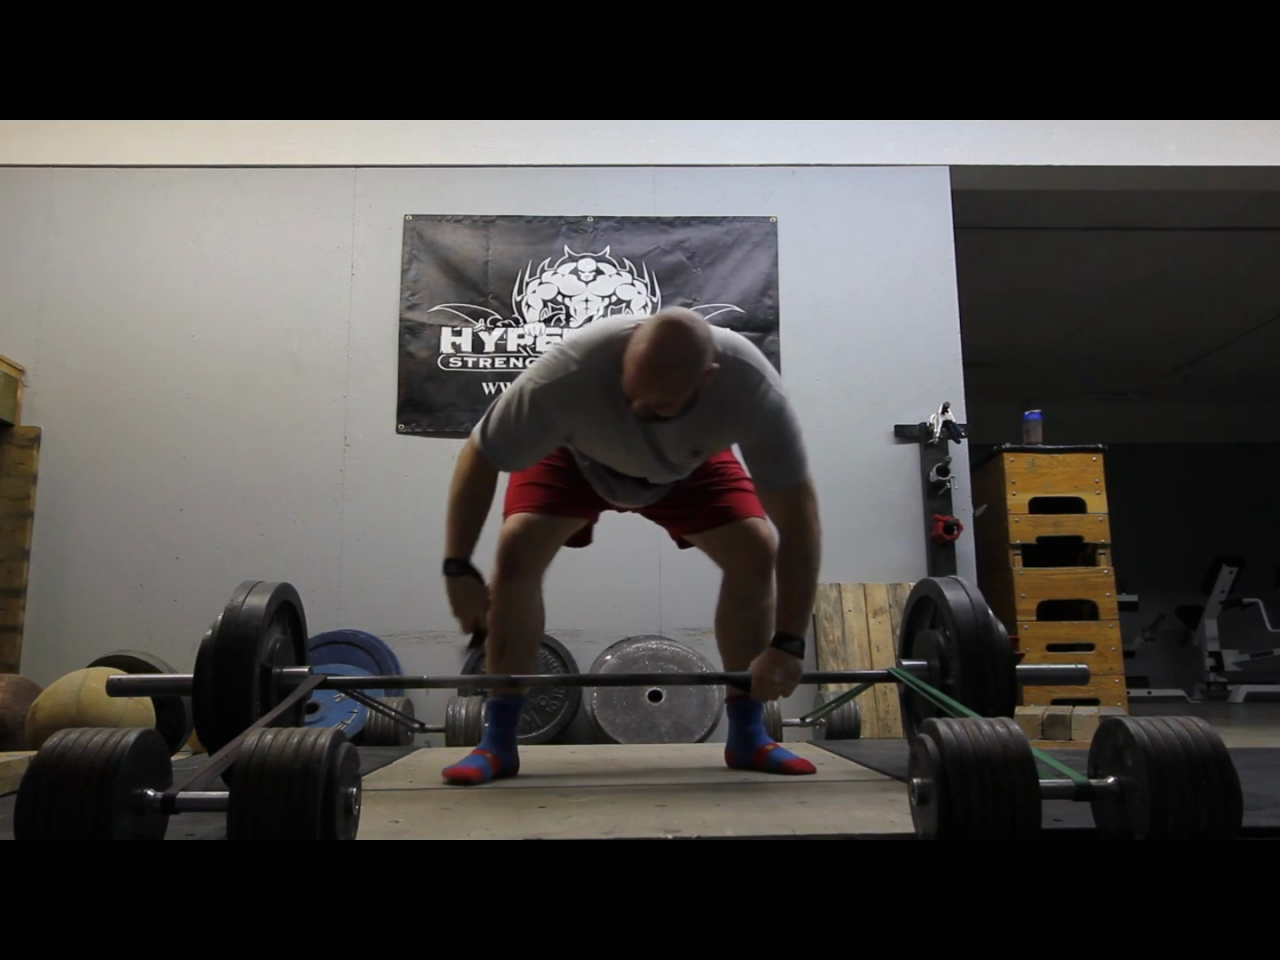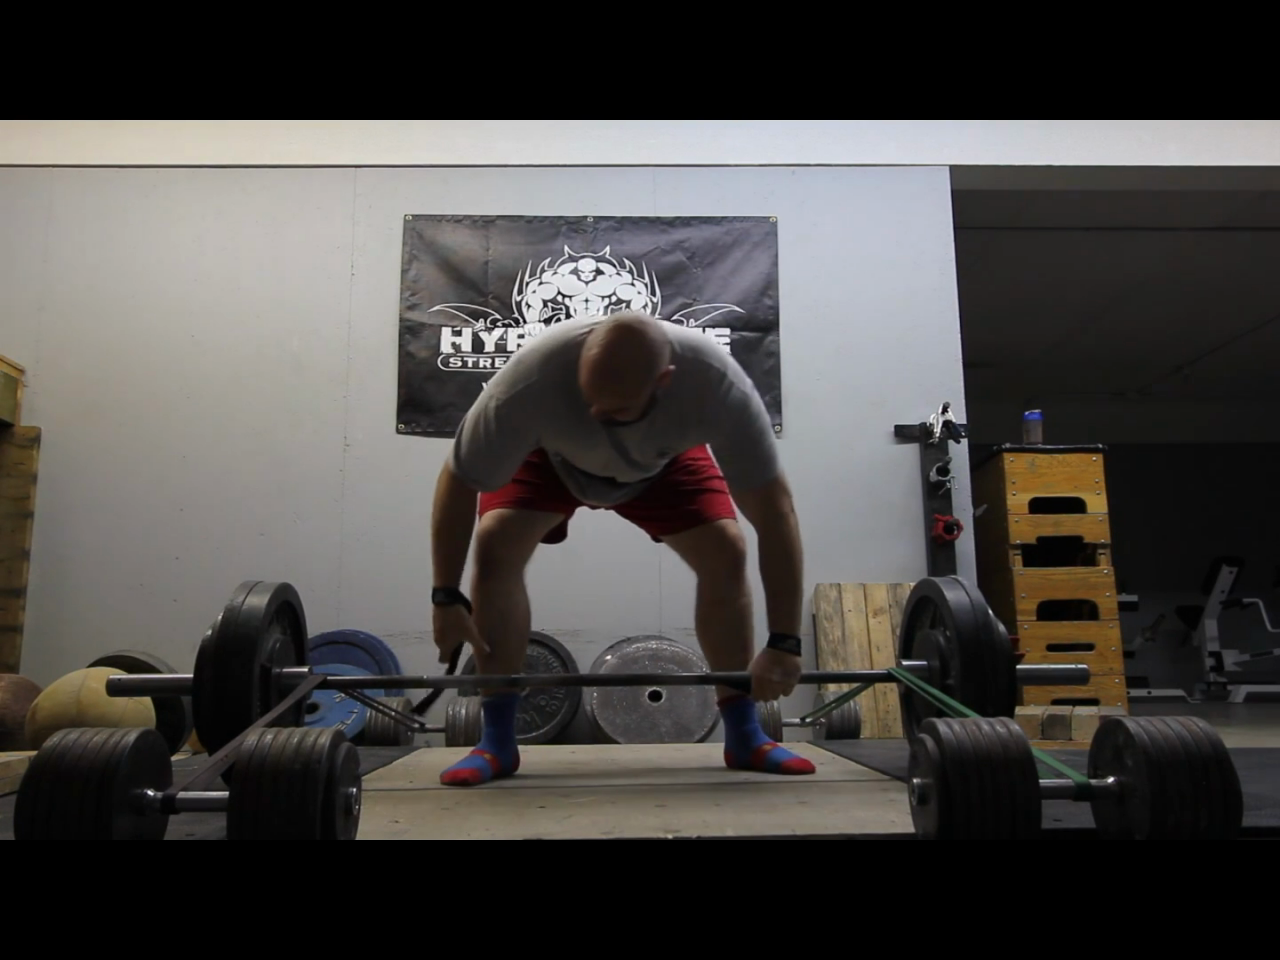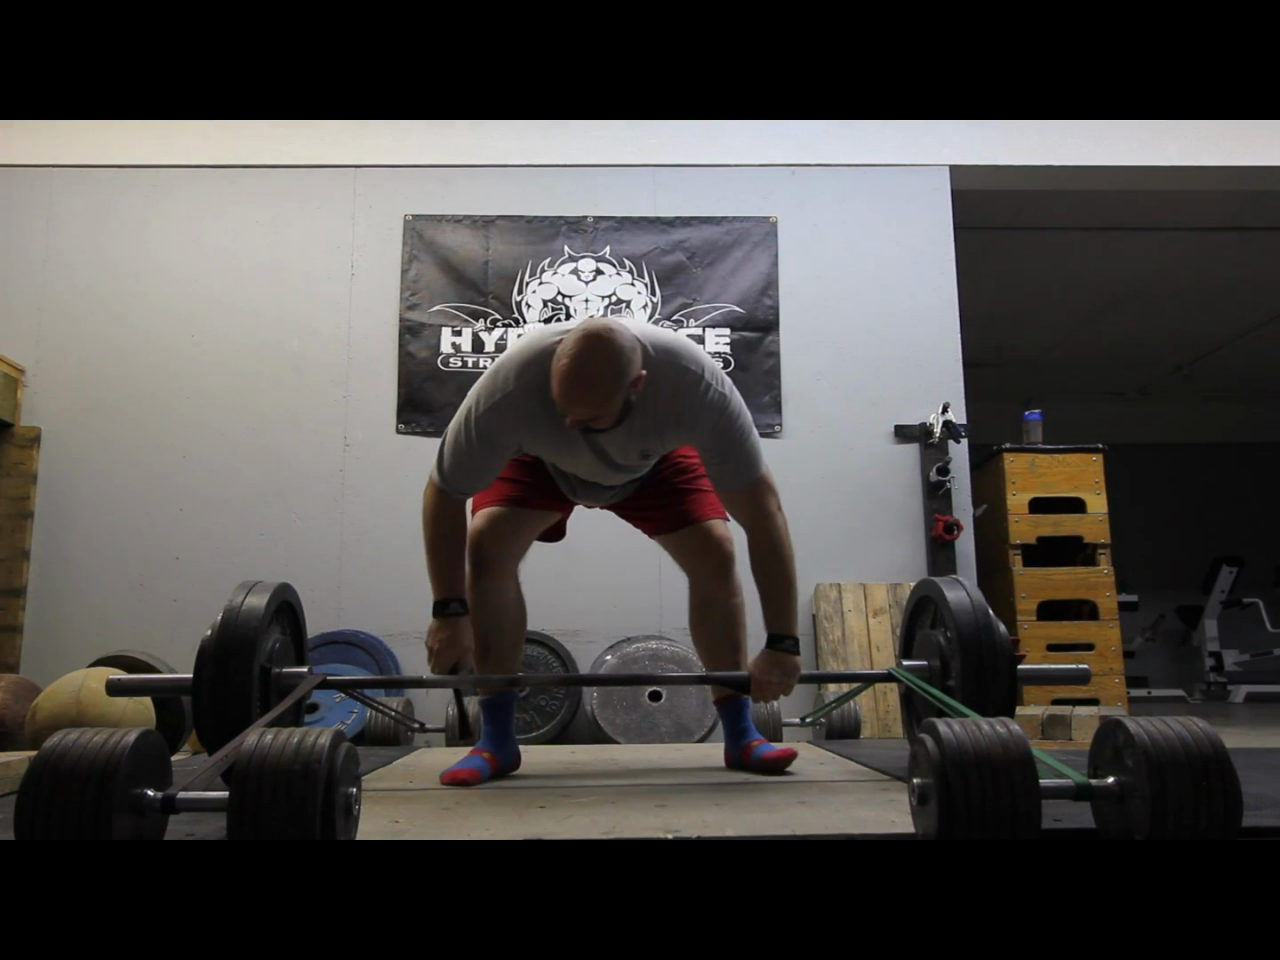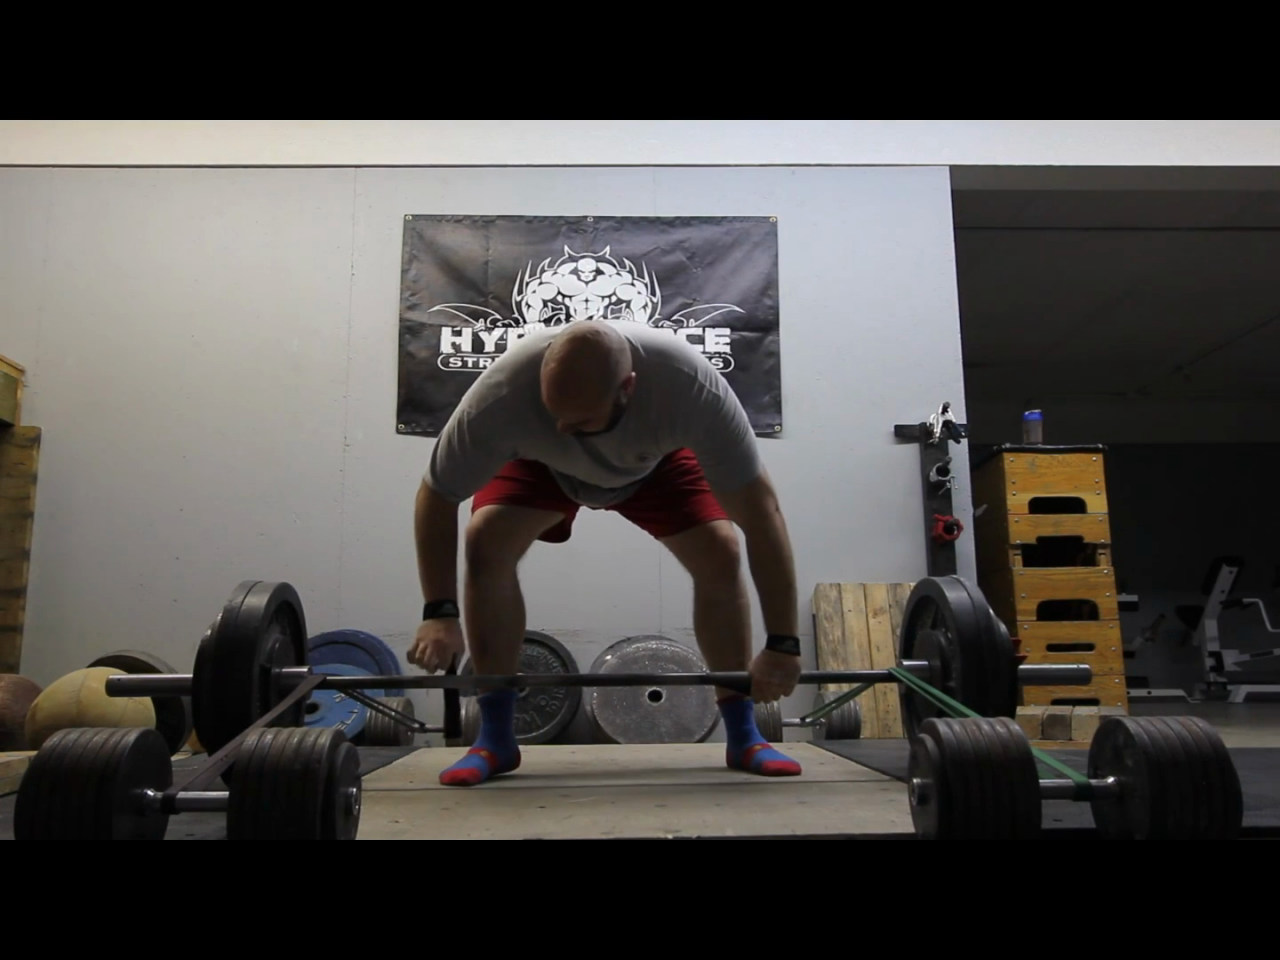
dt=0.2s
person 1, frame 1
left shoulder: (753, 386)
right shoulder: (572, 371)
left elbow: (798, 515)
right elbow: (480, 457)
left wrist: (788, 645)
right wrist: (459, 568)
left hip: (690, 465)
right hip: (575, 455)
left knee: (755, 550)
right knee: (519, 548)
left ankle: (746, 735)
right ankle: (499, 740)
person 1, frame 2
left shoulder: (717, 384)
right shoulder: (533, 379)
left elbow: (774, 510)
right elbow: (458, 482)
left wrist: (785, 643)
right wrist: (448, 598)
left hip: (662, 461)
right hip: (547, 454)
left knee: (725, 553)
right knee: (496, 546)
left ankle: (743, 735)
right ankle: (497, 739)
person 1, frame 3
left shoulder: (697, 386)
right shoulder: (510, 388)
left elbow: (762, 509)
right elbow: (444, 494)
left wrist: (782, 643)
right wrist: (450, 610)
left hip: (655, 458)
right hip: (539, 458)
left knee: (715, 554)
right knee: (487, 545)
left ankle: (740, 733)
right ankle: (497, 739)
person 1, frame 4
left shoulder: (691, 387)
right shoulder: (504, 392)
left elbow: (759, 510)
right elbow: (436, 497)
left wrist: (783, 644)
right wrist: (440, 613)
left hip: (657, 459)
right hip: (540, 460)
left knee: (720, 554)
right knee: (485, 544)
left ankle: (743, 735)
right ankle: (495, 737)
